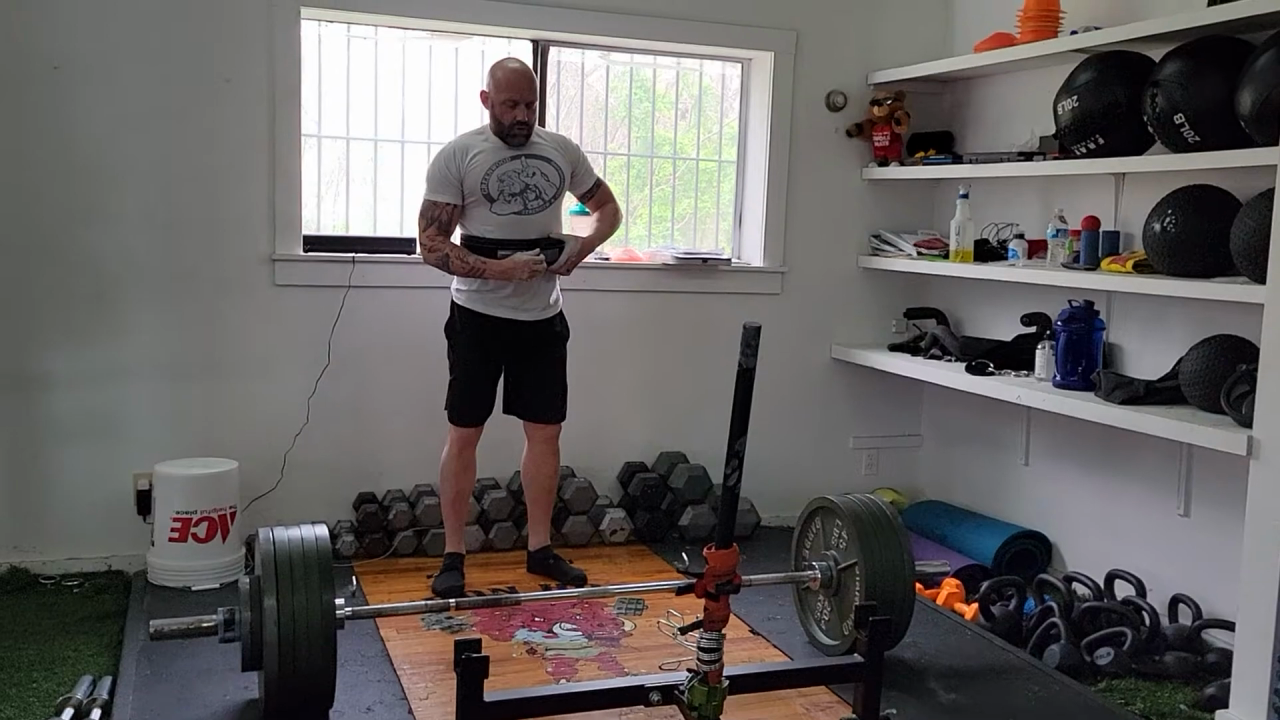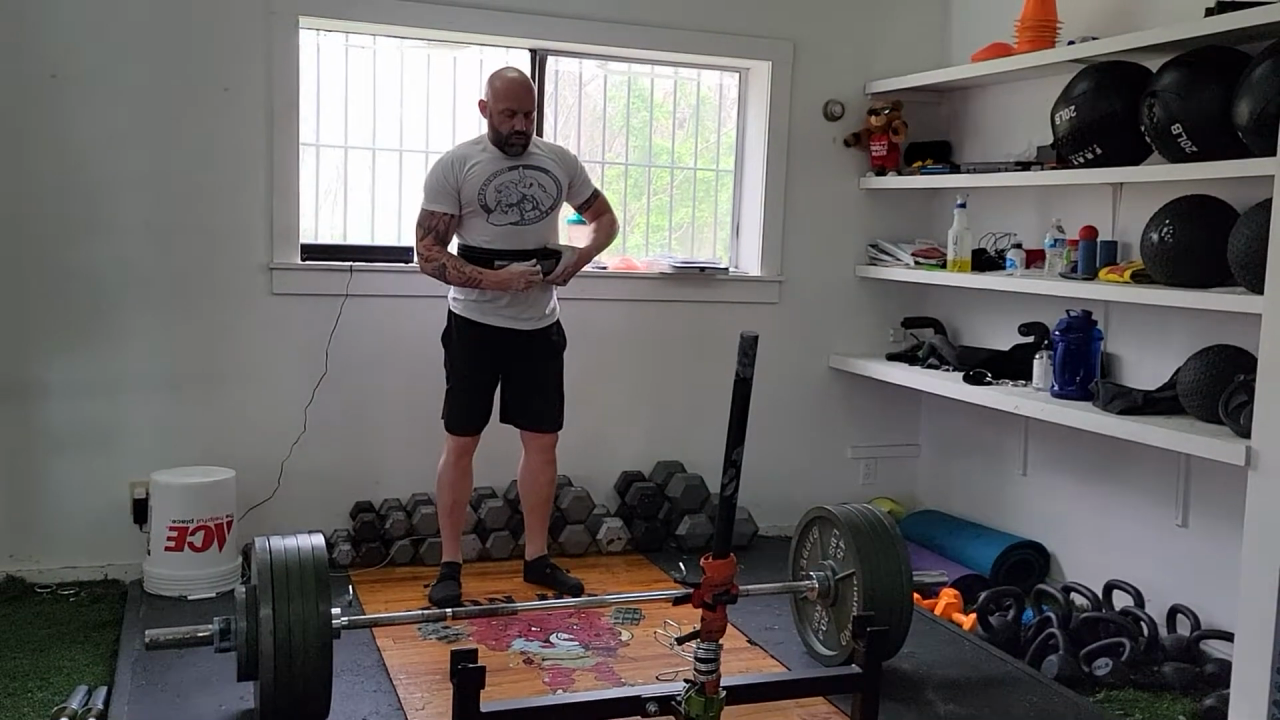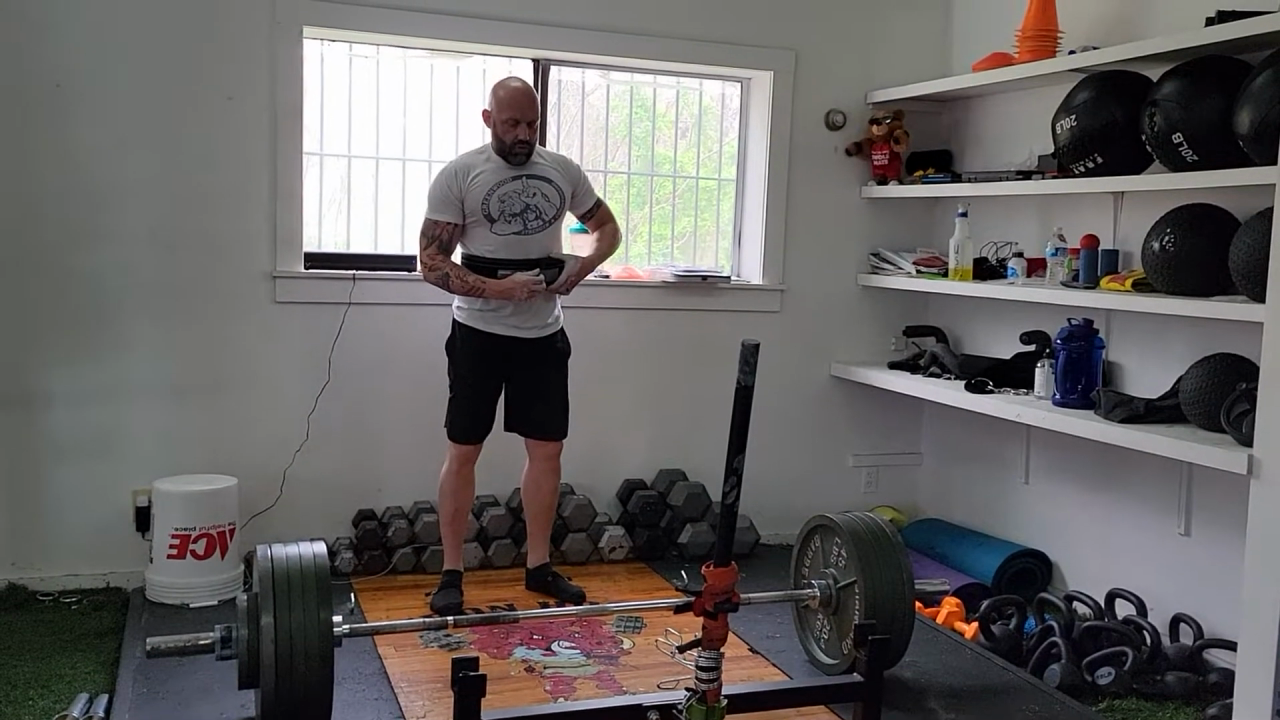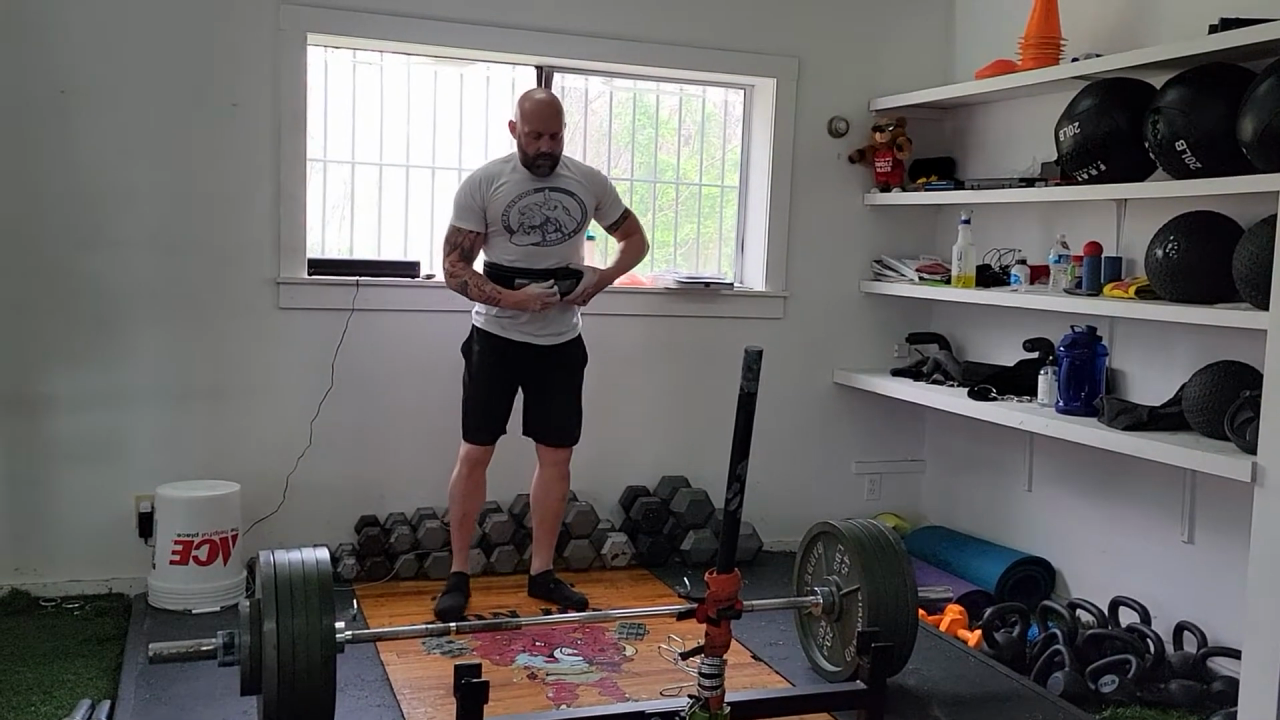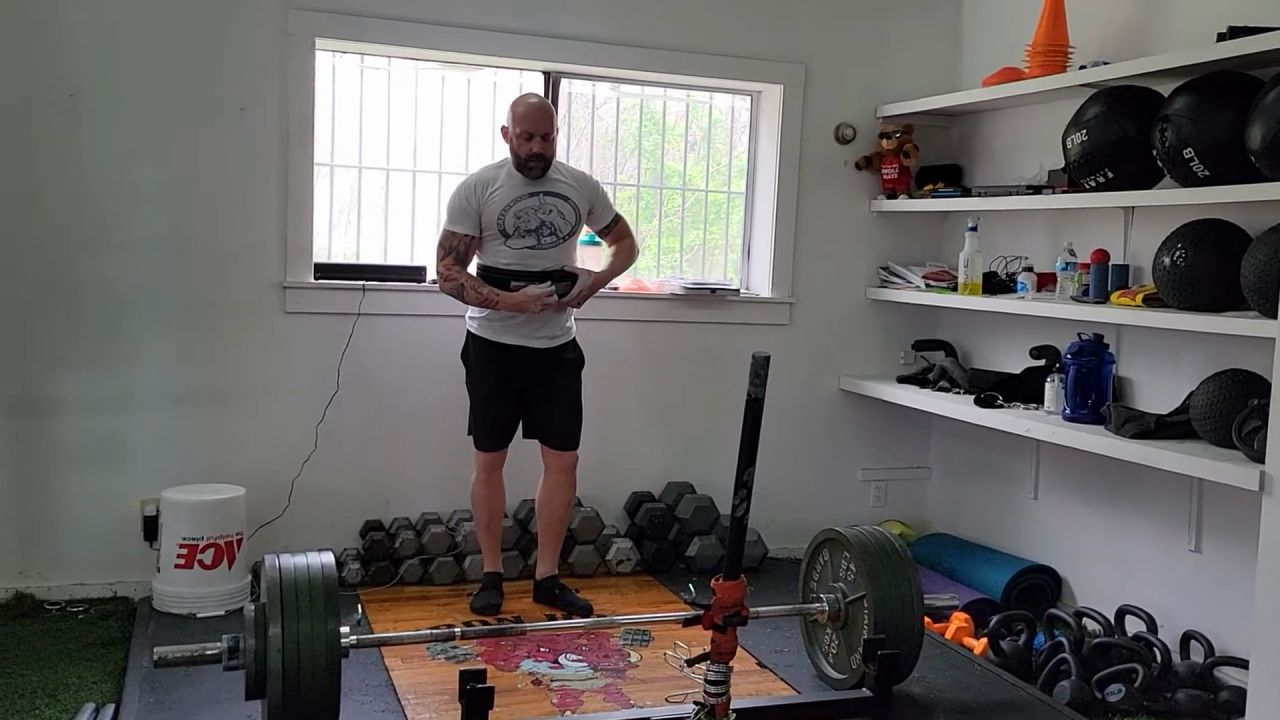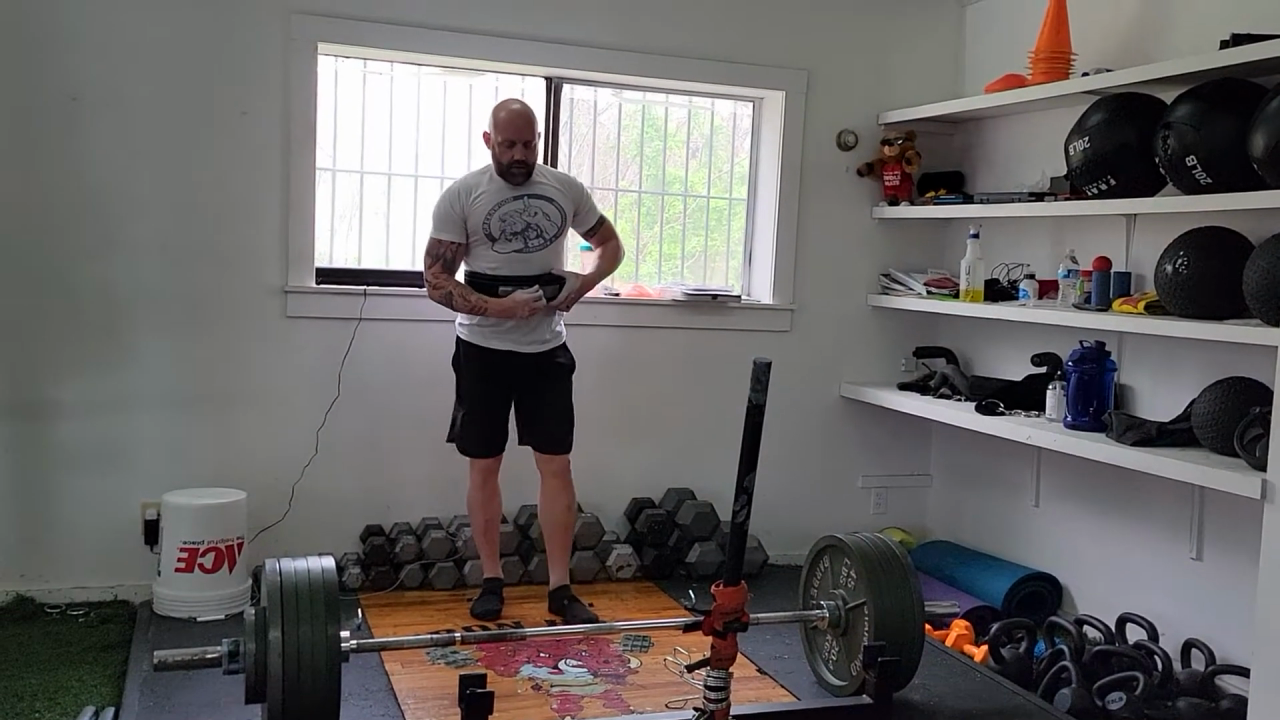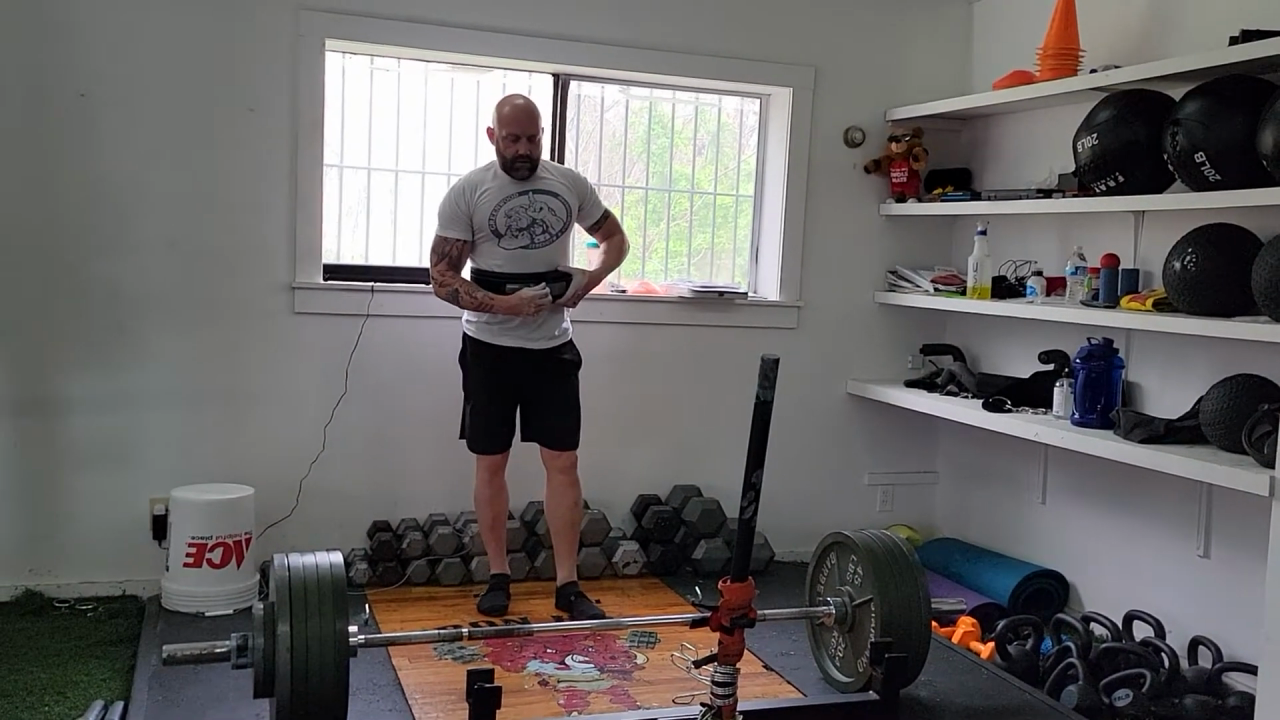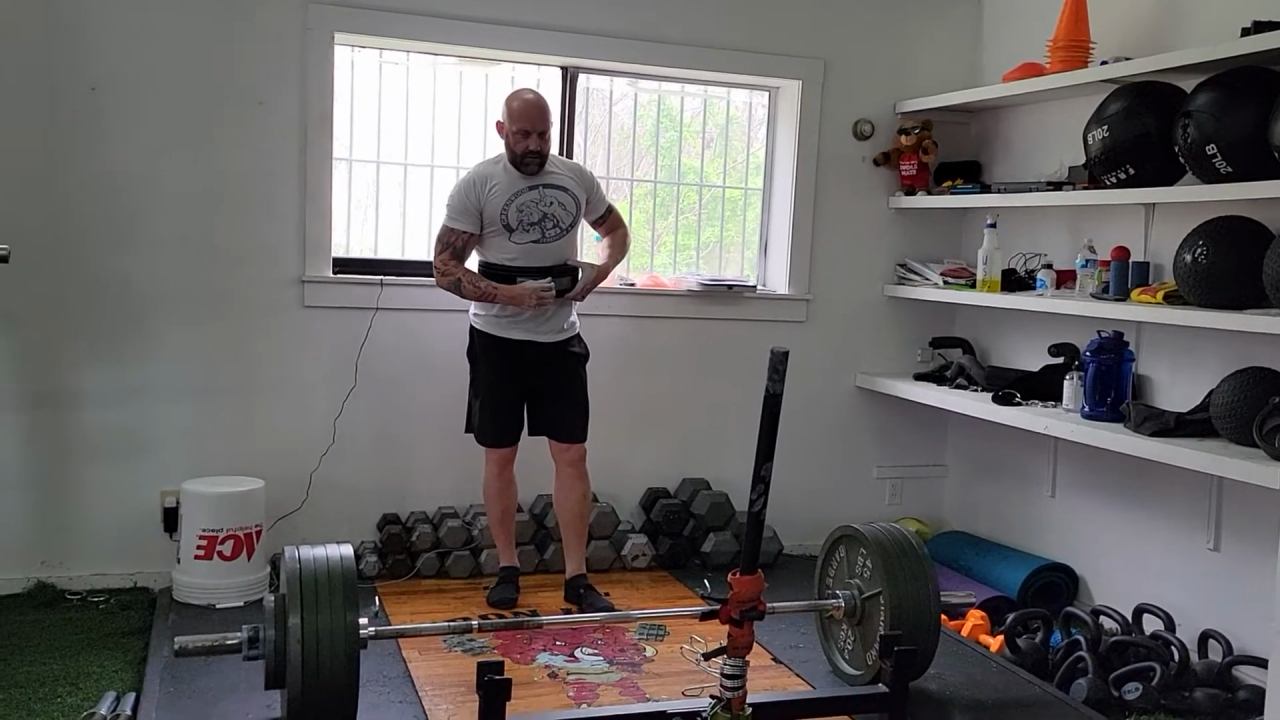
dt=0.4s
person 1, frame 1
left shoulder: (562, 150)
right shoulder: (457, 156)
left elbow: (608, 206)
right elbow: (431, 244)
left wrist: (584, 245)
right wrist: (497, 269)
left hip: (543, 316)
right hip: (479, 315)
left knee: (545, 432)
right knee: (464, 433)
left ankle: (540, 548)
right ankle: (453, 555)
person 1, frame 2
left shoulder: (560, 161)
right shoulder: (455, 165)
left elbow: (606, 217)
right elbow: (429, 253)
left wrist: (581, 256)
right wrist: (494, 280)
left hip: (540, 325)
right hip: (476, 325)
left knee: (542, 441)
right knee: (461, 443)
left ankle: (537, 558)
right ankle: (450, 564)
person 1, frame 3
left shoulder: (564, 171)
right shoulder: (458, 176)
left elbow: (608, 226)
right elbow: (432, 262)
left wrist: (584, 265)
right wrist: (497, 289)
left hip: (544, 334)
right hip: (480, 333)
left knee: (546, 449)
right knee: (463, 451)
left ankle: (539, 565)
right ankle: (451, 572)
person 1, frame 4
left shoulder: (590, 182)
right shoulder: (483, 183)
left elbow: (636, 239)
right elbow: (455, 268)
left wrist: (602, 278)
right wrist: (512, 299)
left hip: (560, 341)
right hip: (496, 337)
left knee: (556, 457)
right knee: (475, 453)
left ankle: (542, 572)
right ankle: (458, 575)
person 1, frame 5
left shoulder: (582, 187)
right shoulder: (477, 189)
left elbow: (626, 242)
right elbow: (448, 272)
left wrist: (596, 279)
right wrist: (509, 301)
left hip: (557, 345)
right hip: (493, 343)
left knee: (562, 462)
right knee: (489, 461)
left ankle: (547, 576)
right ankle: (492, 574)
person 1, frame 6
left shoulder: (566, 189)
right shoulder: (461, 196)
left elbow: (611, 243)
right elbow: (437, 280)
left wrist: (584, 283)
right wrist: (497, 308)
left hip: (547, 350)
right hip: (483, 349)
left knee: (556, 467)
right knee: (484, 466)
left ankle: (560, 588)
right ankle: (491, 580)
person 1, frame 7
left shoulder: (570, 183)
right shoulder: (466, 192)
left elbow: (616, 237)
right elbow: (442, 278)
left wrist: (591, 278)
right wrist: (504, 304)
left hip: (553, 346)
right hip: (490, 346)
left knee: (563, 463)
right knee: (491, 463)
left ankle: (568, 584)
right ankle: (498, 576)
person 1, frame 8
left shoulder: (577, 178)
right shoulder: (476, 185)
left elbow: (617, 231)
right elbow: (445, 269)
left wrist: (598, 273)
right wrist: (510, 295)
left hip: (560, 339)
right hip: (498, 339)
left knee: (572, 456)
right knee: (499, 457)
left ankle: (576, 577)
right ankle: (507, 569)
